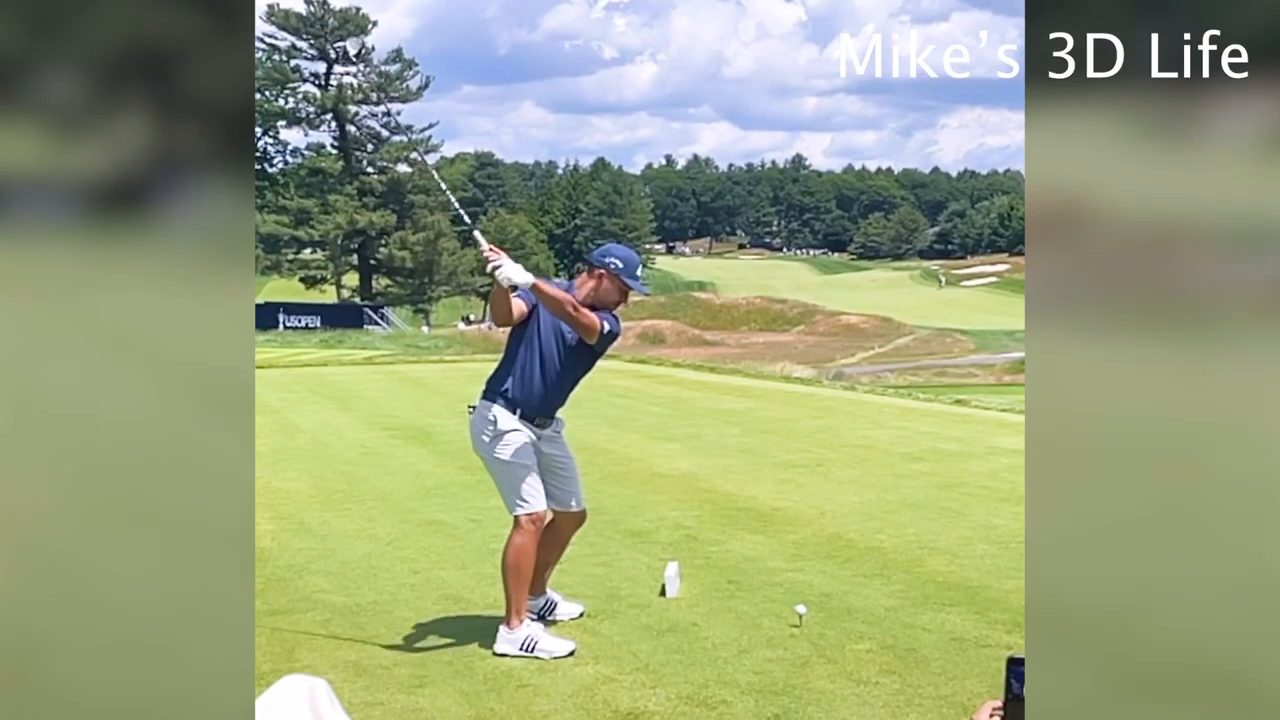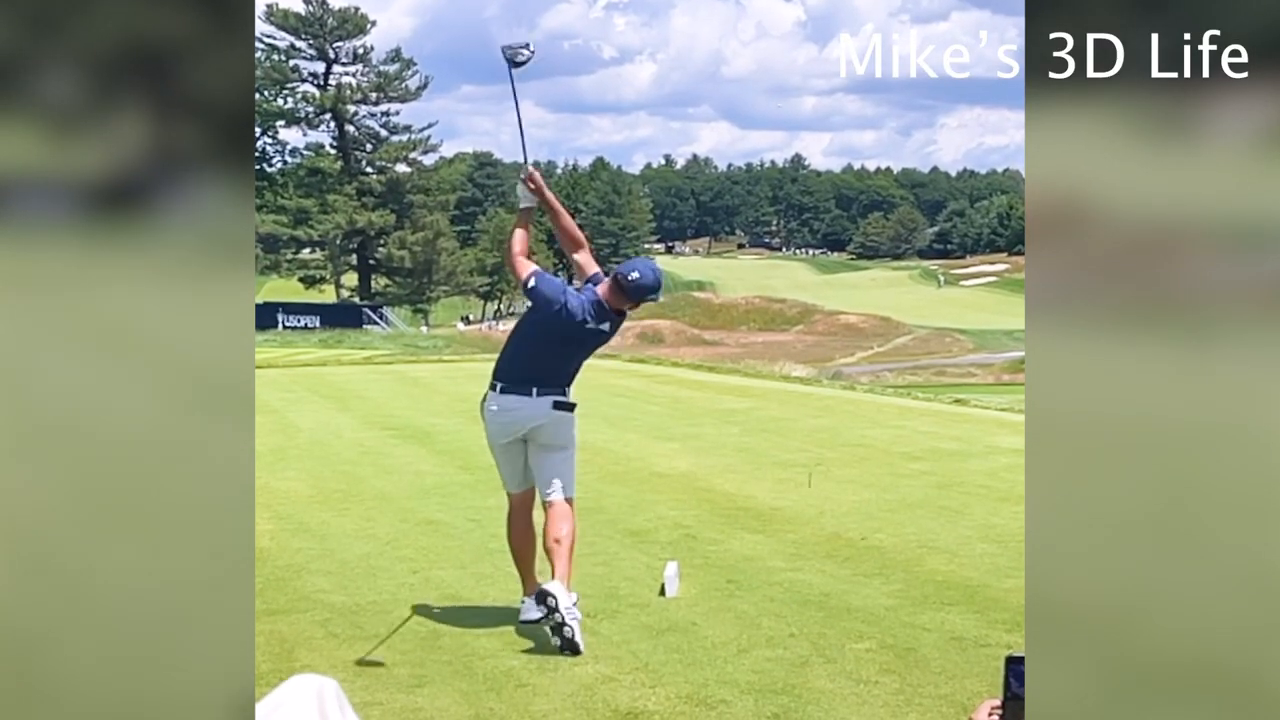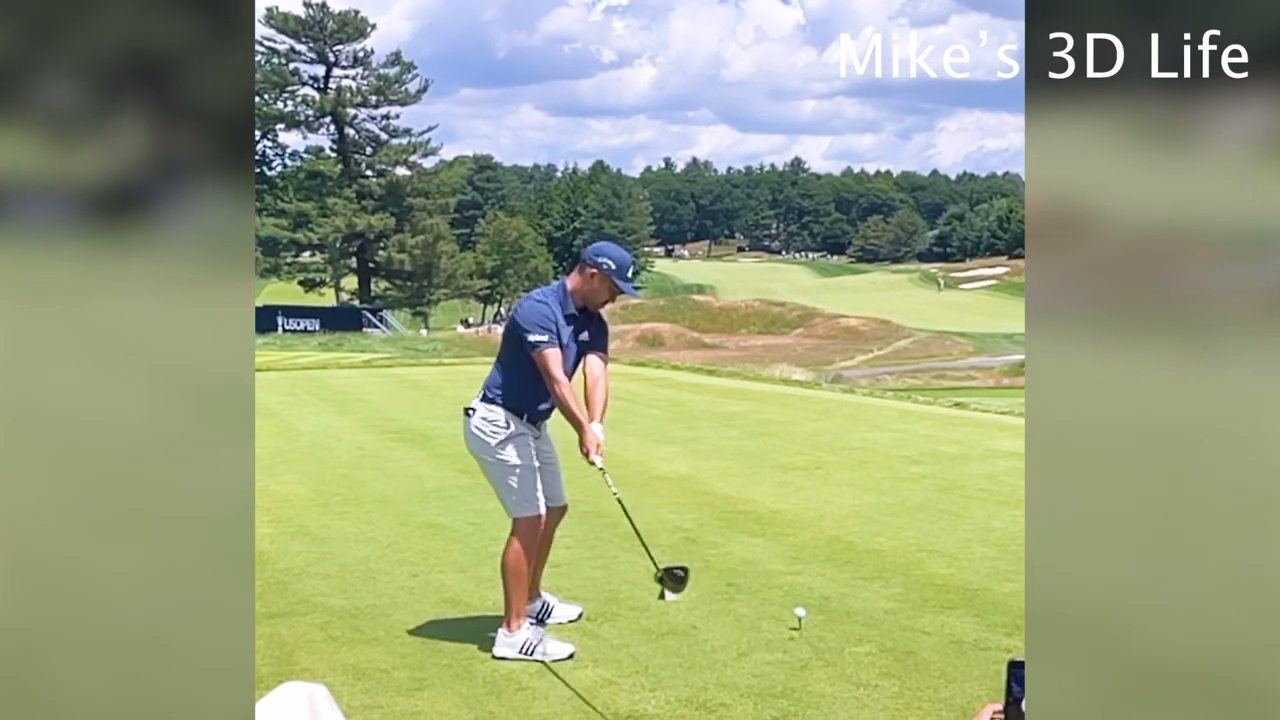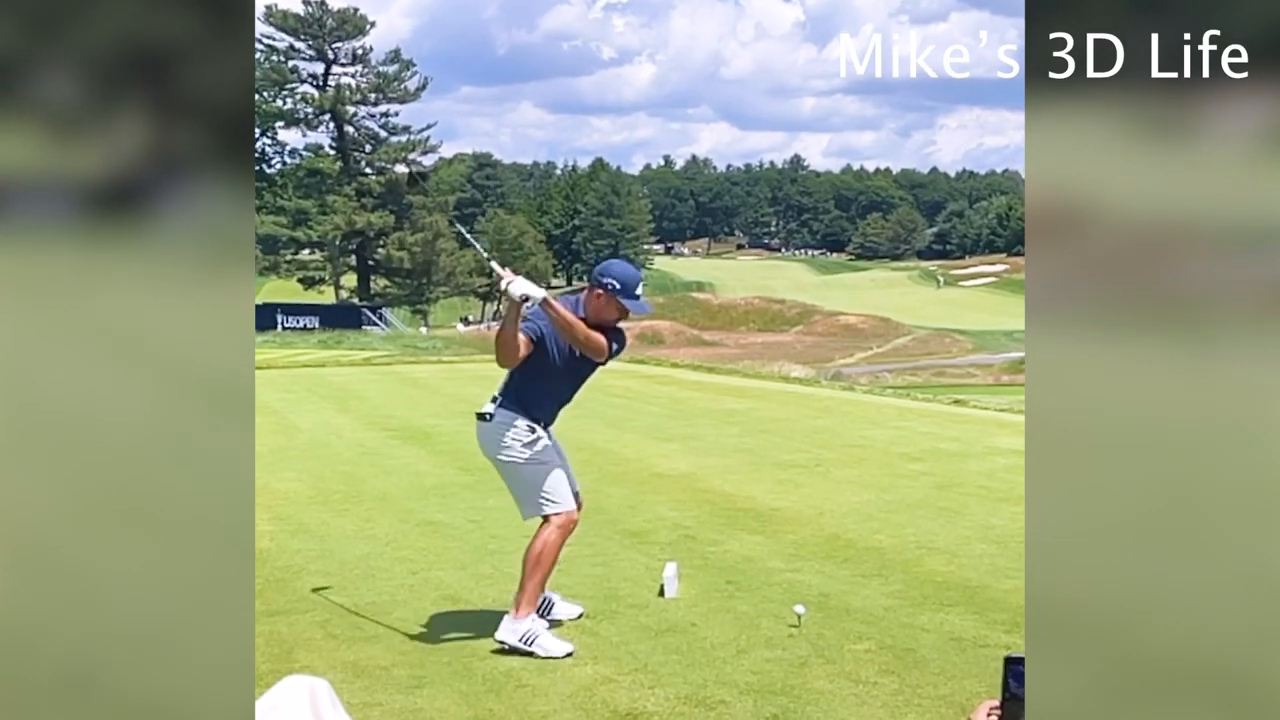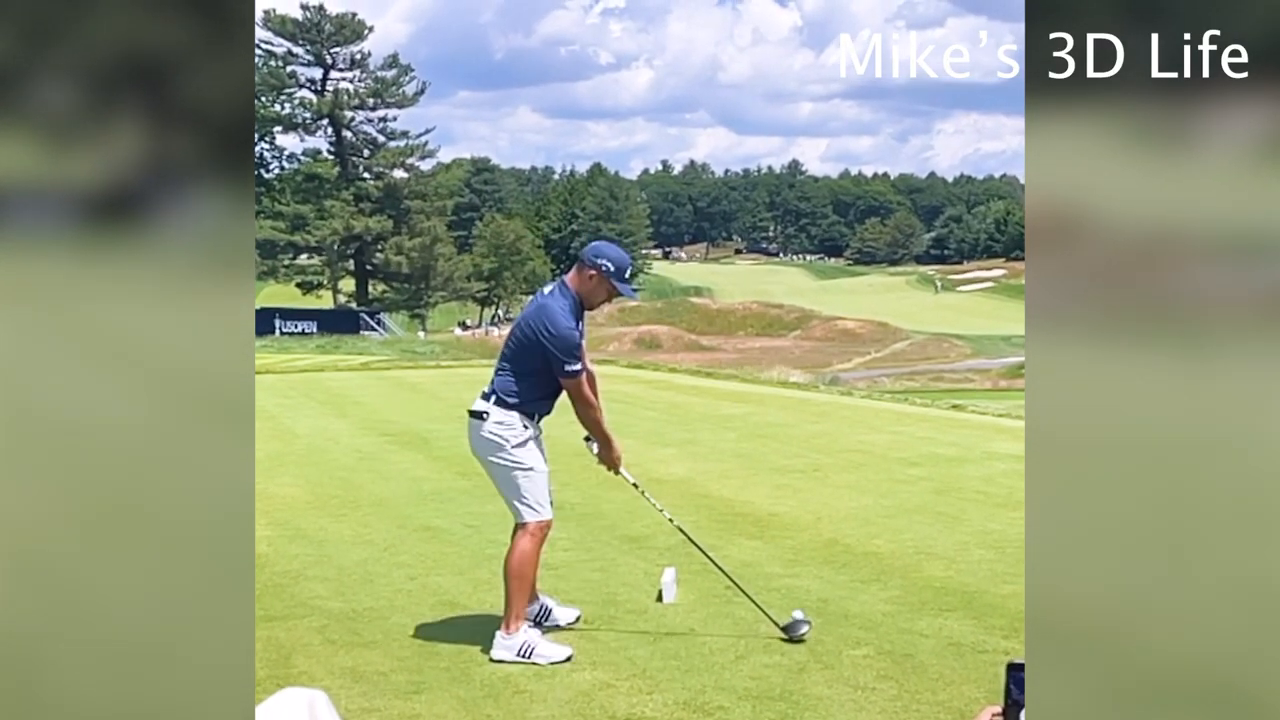
dt=0.7s
person 1, frame 1
left shoulder: (607, 326)
right shoulder: (537, 294)
left elbow: (573, 314)
right elbow: (502, 315)
left wrist: (529, 280)
right wrist: (503, 276)
left hip: (545, 427)
right hip: (501, 421)
left knee: (572, 514)
right knee: (531, 518)
left ankle: (535, 597)
right ankle: (514, 629)
person 1, frame 2
left shoulder: (558, 300)
right shoulder: (608, 323)
left elbow: (516, 257)
right elbow: (579, 249)
left wrist: (529, 204)
left hip: (502, 406)
right hip: (551, 410)
left knee: (520, 503)
right knee: (558, 503)
left ankle: (532, 597)
right ankle: (558, 589)
person 1, frame 3
left shoulder: (595, 326)
right shoulder: (537, 305)
left elbow: (597, 375)
right elbow: (551, 372)
left wrist: (596, 425)
right wrist: (582, 429)
left hip: (533, 425)
right hip: (500, 423)
left knee: (552, 510)
right knee: (529, 518)
left ankle: (531, 601)
right ankle: (513, 632)
person 1, frame 4
left shoulder: (610, 338)
right shoulder: (543, 311)
left elbow: (587, 342)
right elbow: (507, 358)
left wrist: (545, 301)
right wrist: (515, 306)
left hip: (533, 429)
right hip: (511, 427)
left knee: (568, 508)
right knee: (560, 516)
left ankle: (535, 598)
right ankle: (519, 622)
person 1, frame 5
left shoulder: (564, 301)
right shoulder: (558, 320)
left elbow: (584, 371)
right elbow: (581, 396)
left wrist: (601, 434)
right wrist: (606, 442)
left hip: (513, 422)
right hip: (505, 426)
left knee: (533, 514)
right knee: (535, 522)
left ankle: (529, 604)
right ankle: (512, 634)
